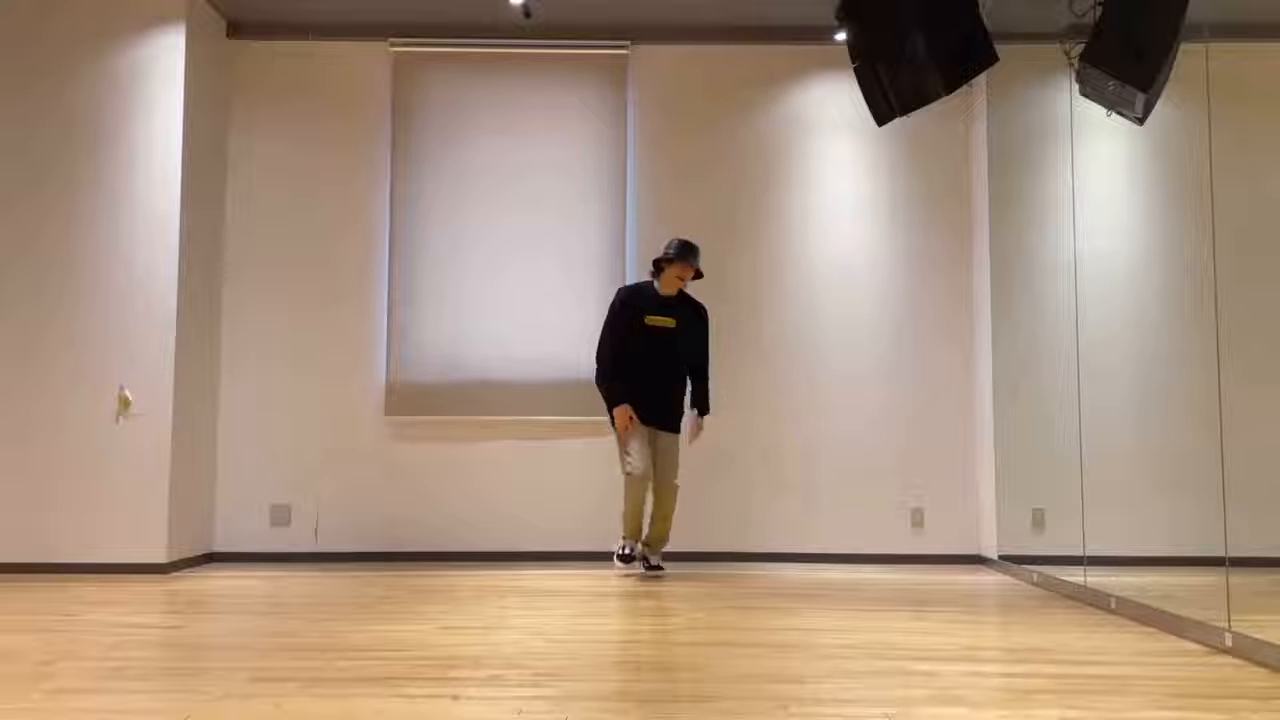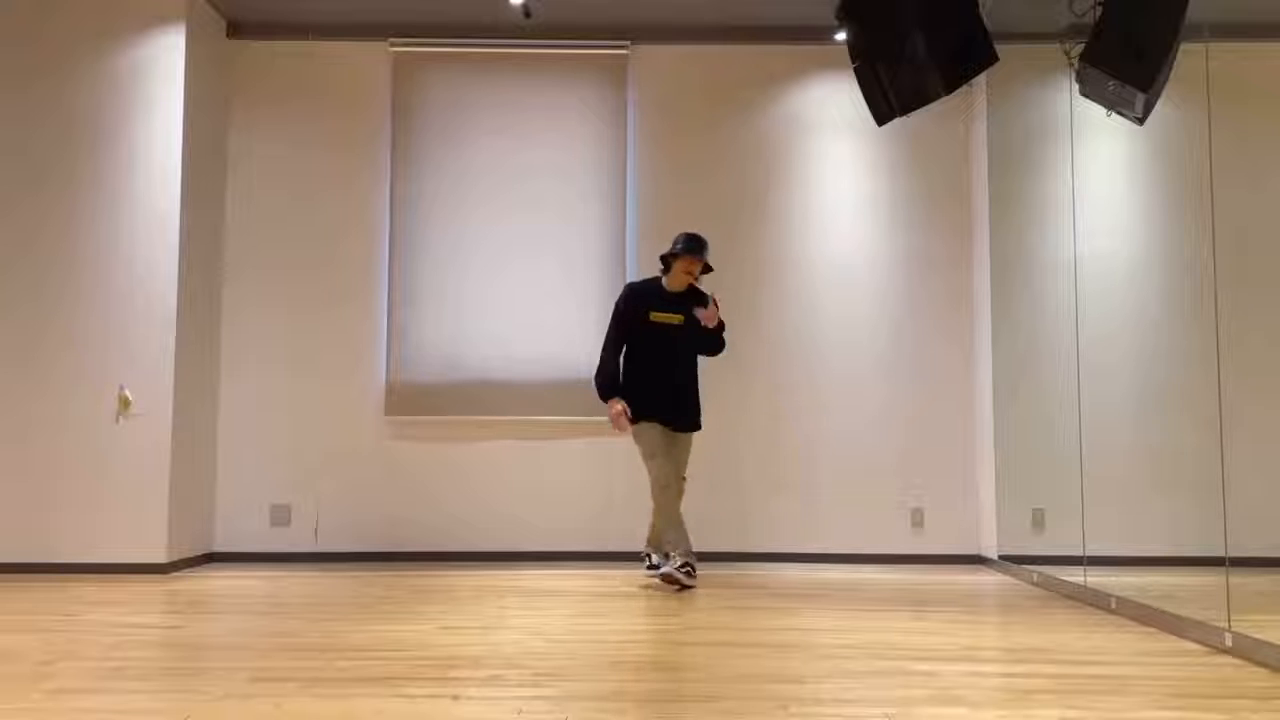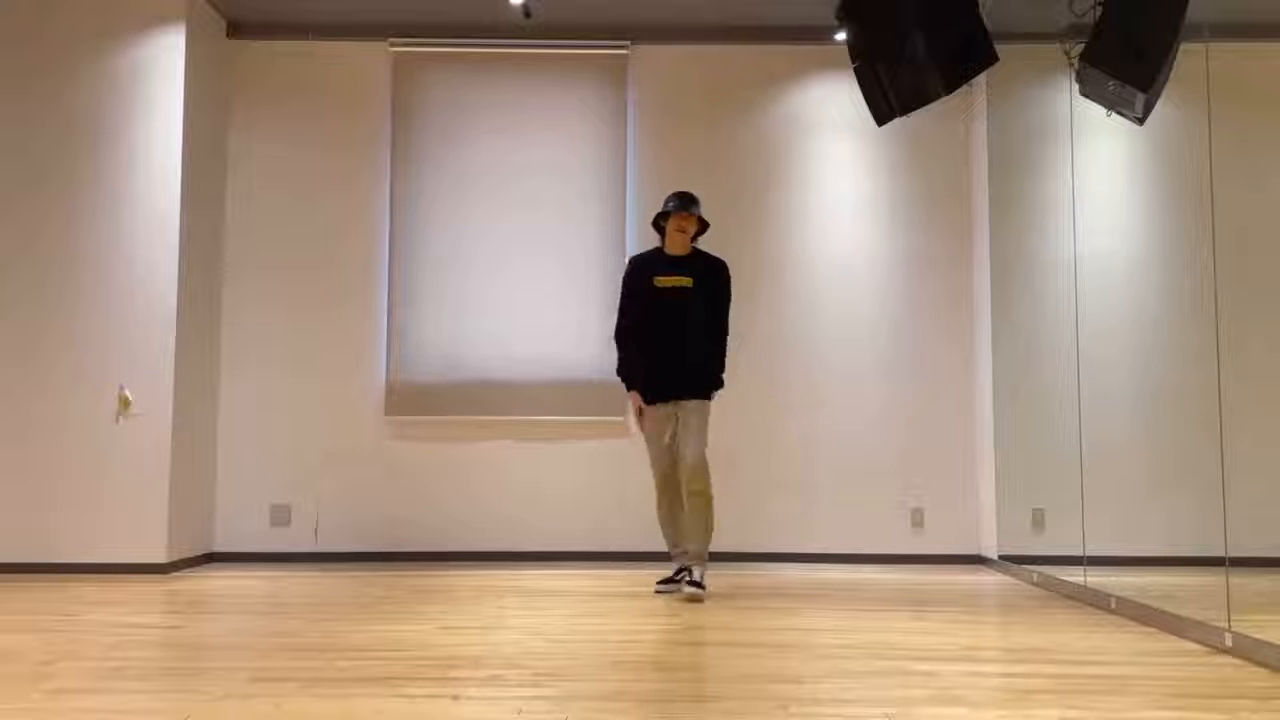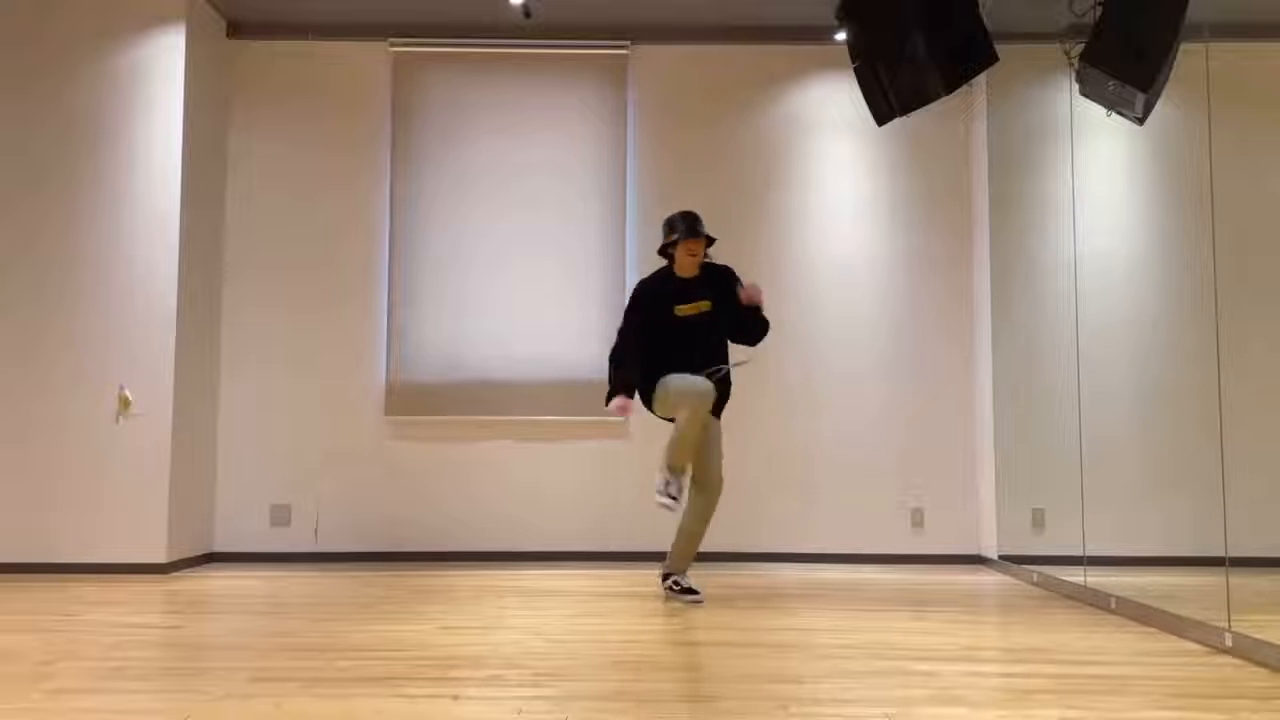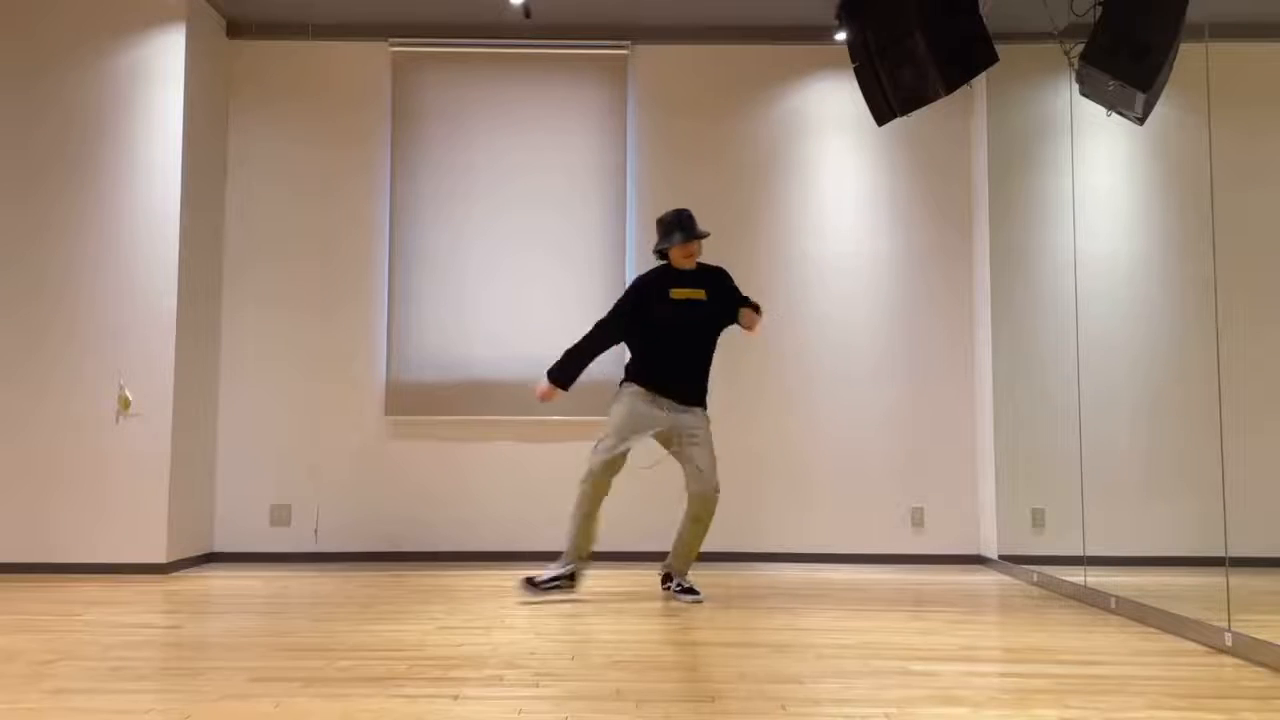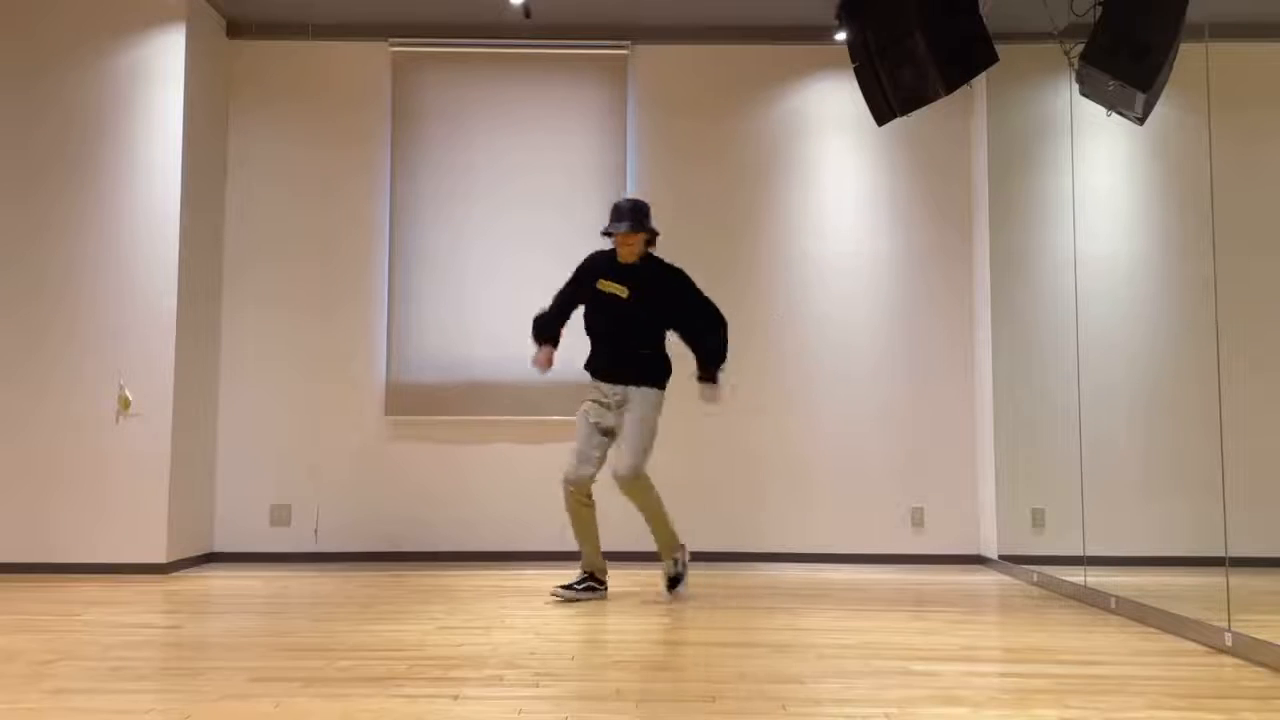
dt=0.4s
person 1, frame 1
left shoulder: (694, 313)
right shoulder: (629, 298)
left elbow: (698, 369)
right elbow: (607, 356)
left wrist: (700, 412)
right wrist: (616, 401)
left hip: (668, 413)
right hip: (630, 407)
left knee: (666, 486)
right knee: (638, 471)
left ankle: (652, 550)
right ankle: (630, 540)
person 1, frame 2
left shoulder: (701, 302)
right shoulder: (636, 295)
left elbow: (712, 346)
right elbow: (613, 348)
left wrist: (713, 327)
right wrist: (612, 395)
left hip: (683, 409)
right hip: (643, 408)
left knee: (674, 483)
right knee: (662, 479)
left ankle: (656, 549)
right ankle: (681, 561)
person 1, frame 3
left shoulder: (714, 270)
right shoulder: (641, 267)
left elbow: (717, 334)
right elbow: (627, 332)
left wrist: (712, 381)
right wrist: (631, 385)
left hip: (695, 386)
right hip: (653, 387)
left knee: (693, 465)
right knee: (665, 475)
left ankle: (698, 565)
right ankle: (683, 563)
person 1, frame 4
left shoulder: (723, 280)
right shoulder: (651, 291)
left elbow: (750, 334)
right elbow: (627, 347)
left wrist: (752, 307)
right wrist: (620, 392)
left hip: (708, 399)
right hip: (664, 387)
left knee: (710, 486)
right knee: (699, 390)
left ankle: (675, 573)
right ankle: (672, 472)
person 1, frame 5
left shoulder: (717, 281)
right shoulder: (651, 285)
left elbow: (737, 308)
right elbow: (606, 332)
left wrist: (749, 313)
right wrist: (558, 376)
left hip: (690, 407)
right hip: (641, 394)
left knee: (706, 492)
right knee: (600, 465)
left ankle: (675, 574)
right ankle: (569, 566)
person 1, frame 6
left shoulder: (665, 281)
right shoulder: (595, 267)
left elbow: (711, 325)
right elbow: (562, 305)
left wrist: (708, 374)
right wrist: (546, 339)
left hip: (641, 389)
right hip: (600, 389)
left knee: (628, 471)
right knee: (575, 480)
left ankle: (673, 554)
right ankle: (593, 574)
